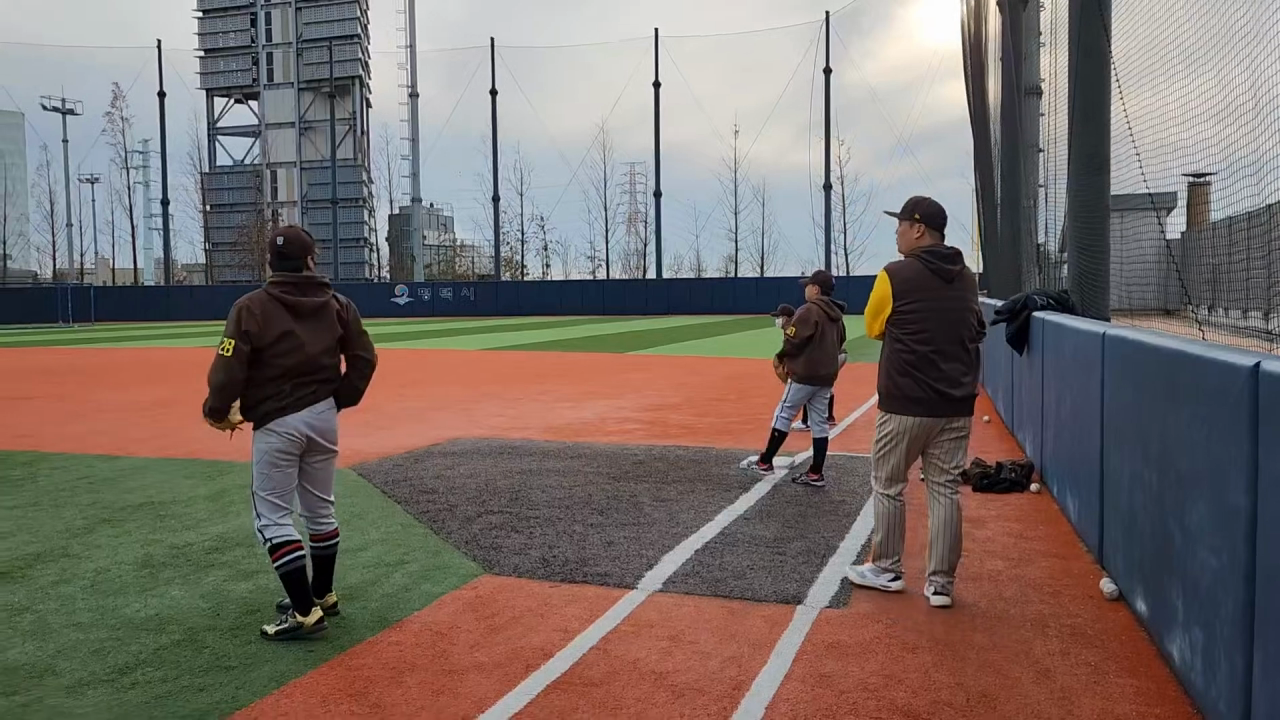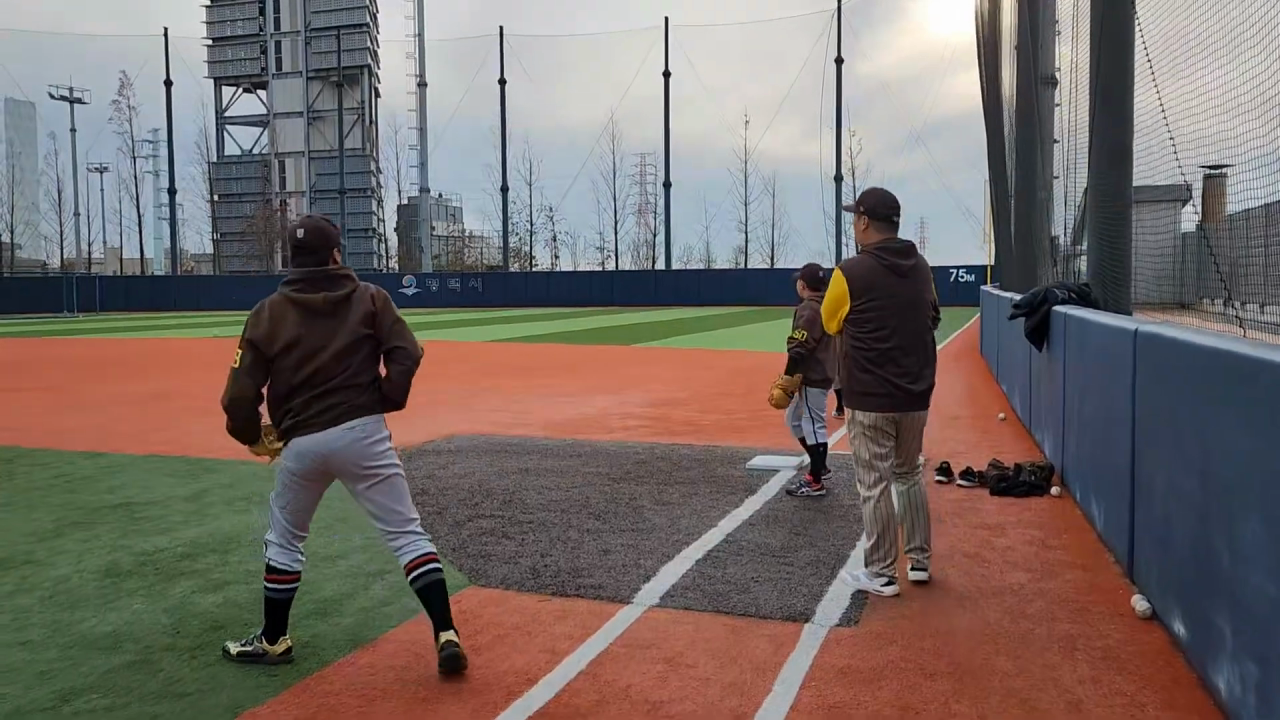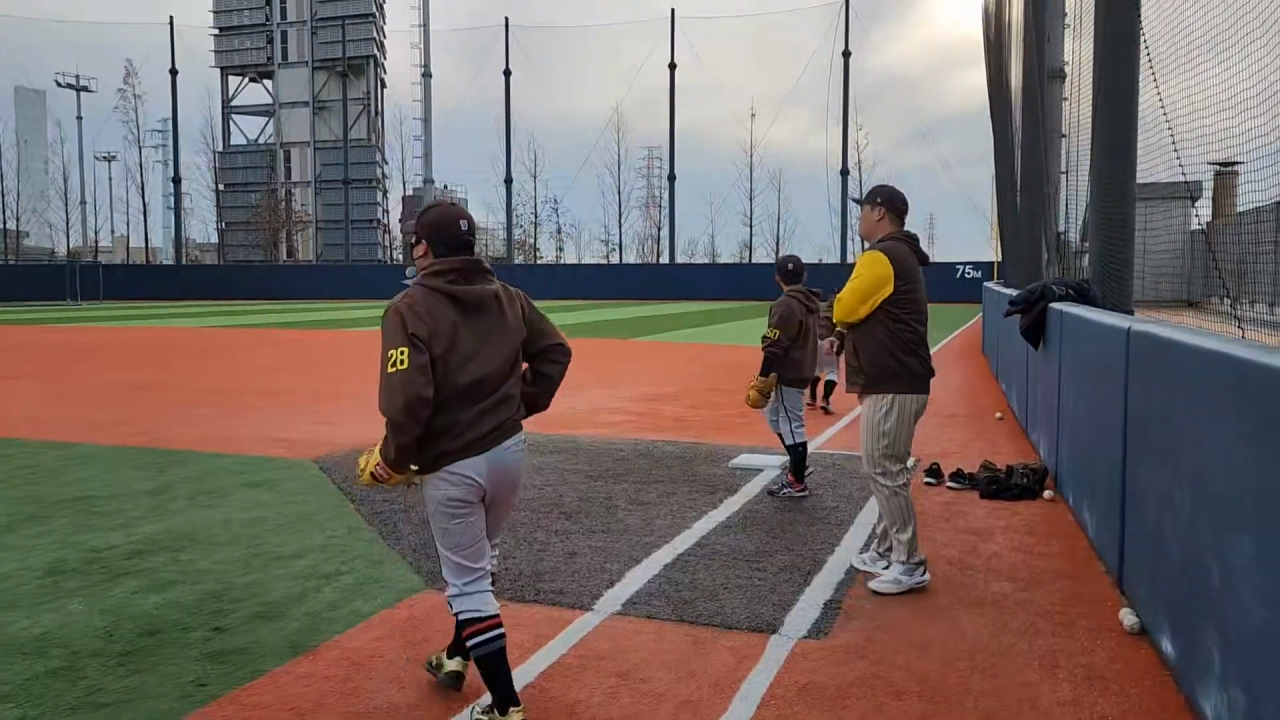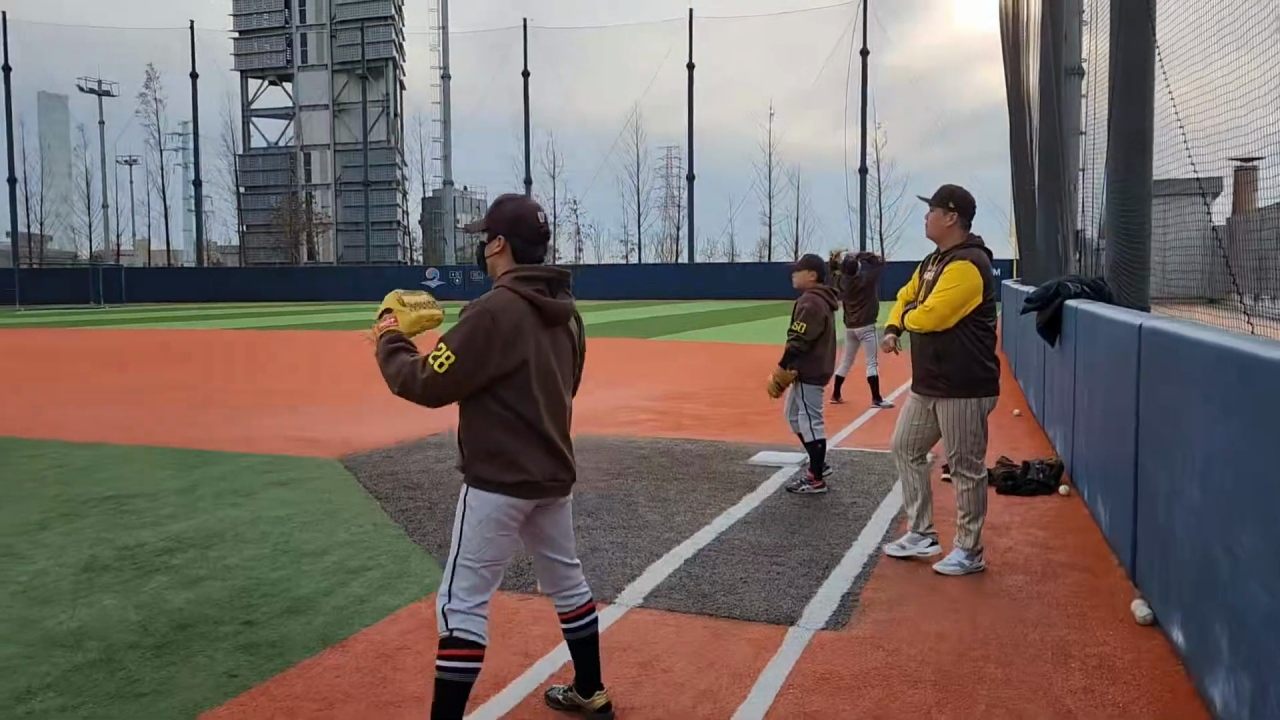
dt=1s
person 1, frame 1
left shoulder: (252, 306)
right shoulder: (336, 303)
left elbow: (229, 373)
right elbow: (363, 360)
left wrist: (214, 410)
left hip: (277, 425)
right hip: (323, 418)
left knee: (273, 518)
right knee: (320, 509)
left ankle: (305, 610)
right ankle: (322, 595)
person 1, frame 2
left shoulder: (268, 313)
right shoulder: (368, 298)
left elbow: (240, 395)
right elbow: (406, 354)
left wrist: (250, 435)
right wrist: (386, 402)
left hip: (303, 443)
right hip: (364, 433)
left knee: (283, 540)
right knee: (407, 532)
left ankle: (273, 640)
right ankle: (445, 635)
person 1, frame 3
left shoulder: (408, 308)
right shoulder: (508, 297)
left elbow: (408, 398)
right elbow: (555, 353)
left wrist: (395, 456)
right wrist: (520, 405)
left hip: (449, 464)
right hip: (508, 452)
left knee: (469, 583)
right knee: (474, 564)
right ankle: (456, 659)
person 1, frame 4
left shoulder: (493, 310)
right shoulder: (566, 311)
left elbow: (429, 385)
left wrist: (390, 343)
left hip: (497, 481)
right hip: (552, 474)
left knee: (462, 604)
right knee: (566, 581)
person 2, frame 1
left shoulder: (894, 275)
right shoulder: (967, 278)
left elbow: (873, 328)
right elbow: (978, 332)
left hip: (905, 404)
right hip: (956, 405)
left knee: (888, 485)
right knee: (946, 491)
left ankle: (886, 570)
right ankle: (941, 583)
person 2, frame 2
left shoulder: (850, 272)
right shoulder: (921, 268)
left elbow: (831, 323)
right elbow: (932, 317)
left hip: (869, 398)
right hip: (916, 394)
left knee: (874, 484)
right knee: (909, 476)
left ankle: (881, 574)
right ankle: (919, 561)
person 2, frame 3
left shoulder: (880, 257)
right shoulder: (901, 256)
left elbow: (844, 309)
left wrist: (843, 316)
right wrist: (843, 337)
left hip: (890, 385)
right hip: (904, 382)
left knee: (884, 471)
right knee: (892, 469)
left ankle: (909, 564)
right ankle: (885, 554)
person 2, frame 4
left shoulder: (968, 265)
right shoulder: (933, 262)
left elbow: (931, 316)
right elbow: (906, 297)
left wrist: (907, 316)
right wrist: (892, 329)
left hip: (964, 387)
right hip: (927, 384)
left knee: (966, 468)
right knee: (905, 448)
left ankle: (970, 550)
right ankle: (921, 534)
person 3, frame 1
left shoulder: (808, 311)
right shoulder: (837, 315)
left elbow: (792, 343)
left wrist: (780, 357)
left hip: (804, 375)
right hip: (826, 377)
left knee: (784, 415)
right knee: (820, 423)
left ankle: (765, 462)
right ankle: (816, 473)
person 3, frame 2
left shoulder: (808, 309)
left elbow: (799, 348)
left wrist: (787, 377)
right wrist: (794, 375)
left hip: (812, 376)
right hip: (821, 374)
left knee: (813, 425)
right knee: (795, 419)
left ankle: (815, 482)
right ankle: (820, 467)
person 3, frame 3
left shoulder: (785, 305)
right shoulder: (809, 303)
left elbow: (774, 346)
left wrist: (762, 377)
left hip: (788, 374)
right hip: (801, 371)
left knee: (791, 424)
right knee: (774, 414)
left ankle: (797, 482)
right ankle: (798, 465)
person 3, frame 4
left shoulder: (810, 301)
right shoulder: (821, 300)
left elbow: (799, 340)
left wrist: (782, 366)
right wrist: (790, 367)
left hip: (808, 371)
right hip: (810, 369)
left knee: (811, 421)
right knee: (794, 416)
left ankle: (816, 479)
right ankle: (818, 464)
